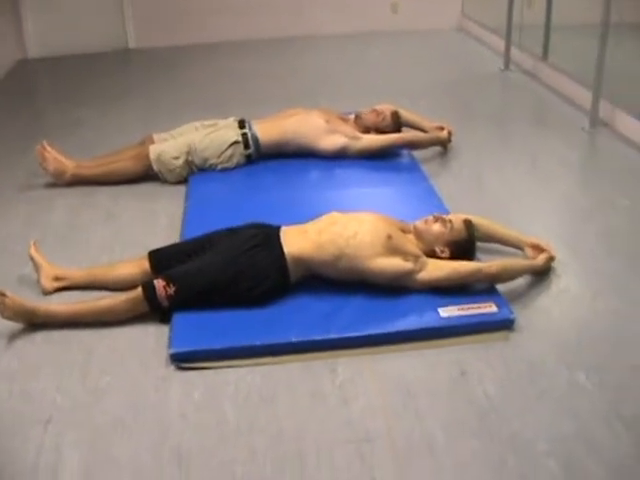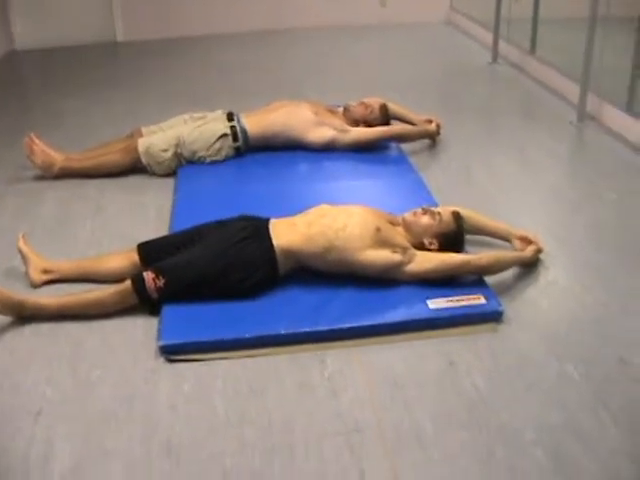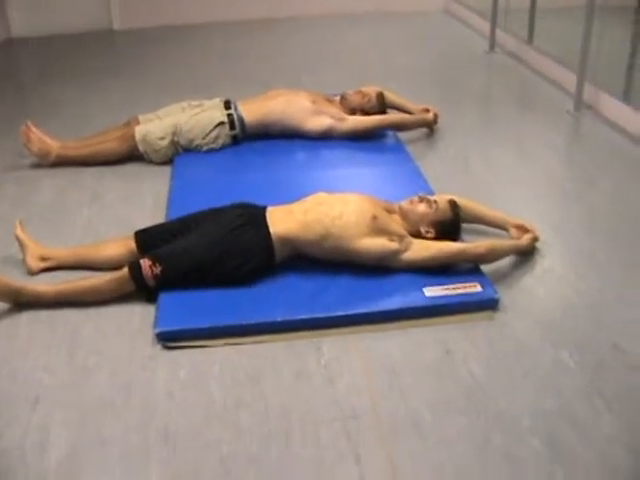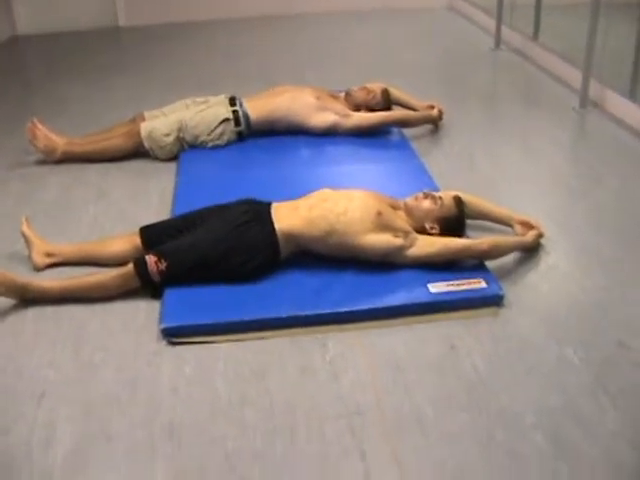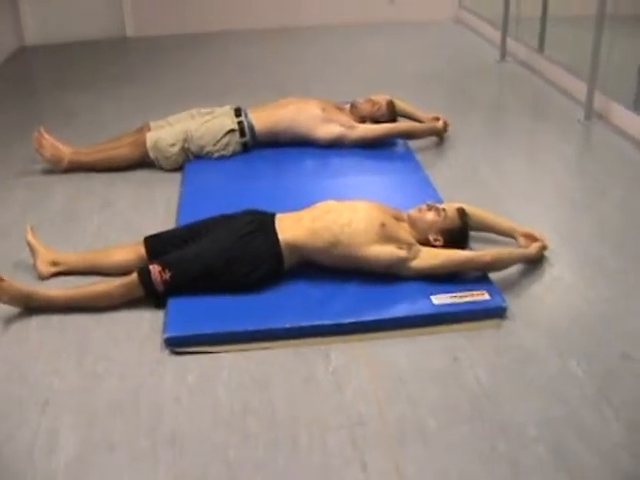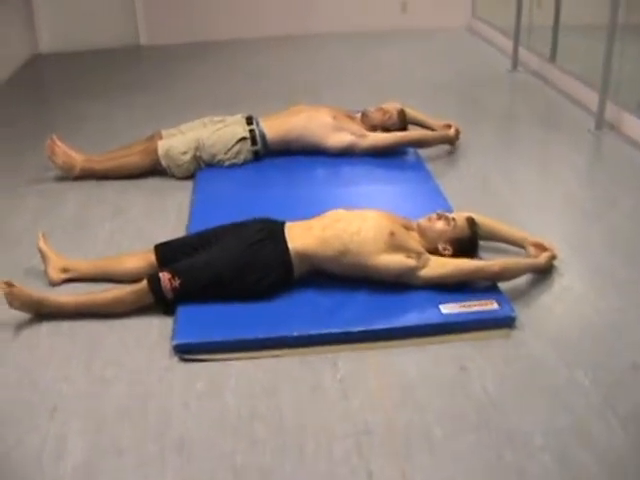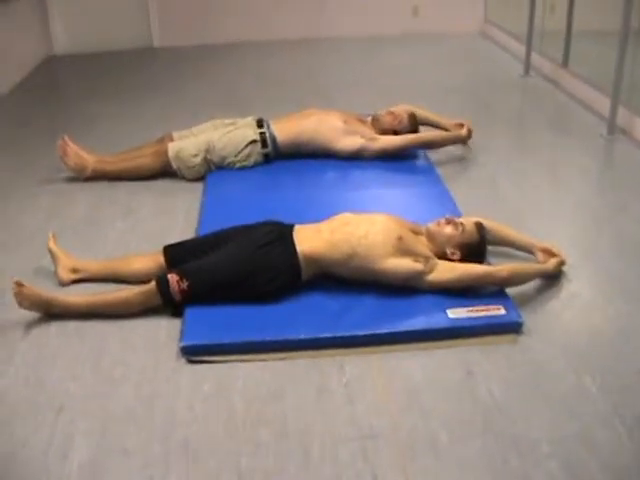
dt=0.1s
person 1, frame 1
left shoulder: (416, 266)
right shoulder: (402, 228)
left elbow: (483, 271)
right elbow: (469, 217)
left wrist: (531, 262)
right wrist: (526, 243)
left hip: (267, 269)
right hip: (268, 235)
left knee: (148, 296)
right knee: (151, 263)
left ankle: (45, 313)
right ankle: (59, 274)
person 1, frame 2
left shoulder: (404, 258)
right shoulder: (391, 220)
left elbow: (472, 263)
right elbow: (460, 210)
left wrist: (520, 254)
right wrist: (513, 234)
left hip: (258, 261)
right hip: (258, 227)
left knee: (137, 288)
right knee: (140, 256)
right ankle: (49, 267)
person 1, frame 3
left shoulder: (401, 247)
right shoulder: (388, 208)
left elbow: (466, 251)
right elbow: (455, 198)
left wrist: (517, 244)
right wrist: (510, 223)
left hip: (254, 248)
right hip: (254, 214)
left knee: (136, 275)
right knee: (137, 243)
right ankle: (46, 255)
person 1, frame 4
left shoulder: (406, 243)
right shoulder: (392, 204)
left elbow: (471, 247)
right elbow: (462, 194)
left wrist: (522, 240)
right wrist: (515, 219)
left hip: (259, 244)
right hip: (259, 210)
left knee: (143, 270)
right knee: (143, 240)
right ankle: (52, 251)
person 1, frame 5
left shoulder: (408, 255)
right shoulder: (398, 217)
left elbow: (475, 259)
right elbow: (463, 207)
left wrist: (524, 253)
right wrist: (518, 232)
left hip: (264, 256)
right hip: (263, 221)
left knee: (143, 281)
right knee: (146, 249)
right ankle: (56, 260)
person 1, frame 6
left shoulder: (417, 264)
right shoulder: (407, 226)
left elbow: (484, 269)
right elbow: (475, 215)
left wrist: (534, 263)
right wrist: (528, 241)
left hip: (273, 264)
right hip: (273, 229)
left knee: (155, 288)
right knee: (157, 257)
left ankle: (51, 304)
right ankle: (68, 267)
person 1, frame 7
left shoulder: (425, 268)
right shoulder: (417, 231)
left elbow: (491, 273)
right elbow: (481, 220)
left wrist: (543, 268)
right wrist: (537, 246)
left hip: (282, 266)
right hip: (281, 233)
left knee: (163, 290)
right knee: (165, 259)
left ankle: (60, 304)
right ankle: (77, 268)
person 2, frame 1
left shoulder: (351, 141)
right shoulder: (345, 118)
left elbow: (396, 138)
right elbow: (393, 106)
left wrist: (437, 138)
right wrist: (432, 127)
left hip: (239, 145)
right hip: (238, 126)
left knee: (150, 161)
right knee: (151, 142)
left ankle: (72, 173)
right ankle: (75, 165)
person 2, frame 2
left shoulder: (340, 134)
right shoulder: (334, 110)
left elbow: (384, 132)
right elbow: (383, 99)
left wrist: (426, 131)
right wrist: (420, 120)
left hip: (228, 138)
right hip: (226, 118)
left knee: (139, 153)
right knee: (139, 135)
left ankle: (61, 166)
right ankle: (64, 157)
person 2, frame 3
left shoulder: (337, 122)
right shoulder: (332, 100)
left elbow: (382, 120)
right elbow: (379, 89)
left wrist: (423, 120)
right wrist: (417, 109)
left hip: (225, 126)
right hip: (222, 107)
left knee: (136, 141)
right knee: (136, 124)
left ankle: (57, 155)
right ankle: (61, 146)
person 2, frame 4
left shoulder: (342, 118)
right shoulder: (336, 96)
left elbow: (386, 118)
right elbow: (386, 85)
left wrist: (428, 116)
right wrist: (421, 105)
left hip: (230, 123)
right hip: (227, 103)
left knee: (142, 137)
right knee: (141, 120)
left ankle: (63, 151)
right ankle: (67, 142)
person 2, frame 5
left shoulder: (347, 130)
right shoulder: (341, 108)
left elbow: (391, 129)
right elbow: (390, 99)
left wrist: (431, 129)
right wrist: (427, 117)
left hip: (236, 134)
right hip: (233, 114)
left knee: (147, 148)
right knee: (147, 130)
left ankle: (69, 160)
right ankle: (73, 151)
person 2, frame 6
left shoulder: (358, 139)
right shoulder: (352, 117)
left elbow: (402, 138)
right elbow: (402, 107)
left wrist: (443, 137)
right wrist: (438, 124)
left hip: (248, 142)
right hip: (245, 122)
left knee: (159, 155)
right knee: (159, 138)
left ankle: (82, 167)
right ankle: (85, 159)
person 2, frame 7
left shoulder: (369, 143)
right shoulder: (363, 120)
left elbow: (412, 139)
right elbow: (410, 107)
left wrist: (455, 136)
right wrist: (450, 123)
left hip: (258, 145)
right hip: (256, 126)
left knee: (171, 158)
right knee: (169, 140)
left ankle: (93, 168)
right ankle: (96, 160)
